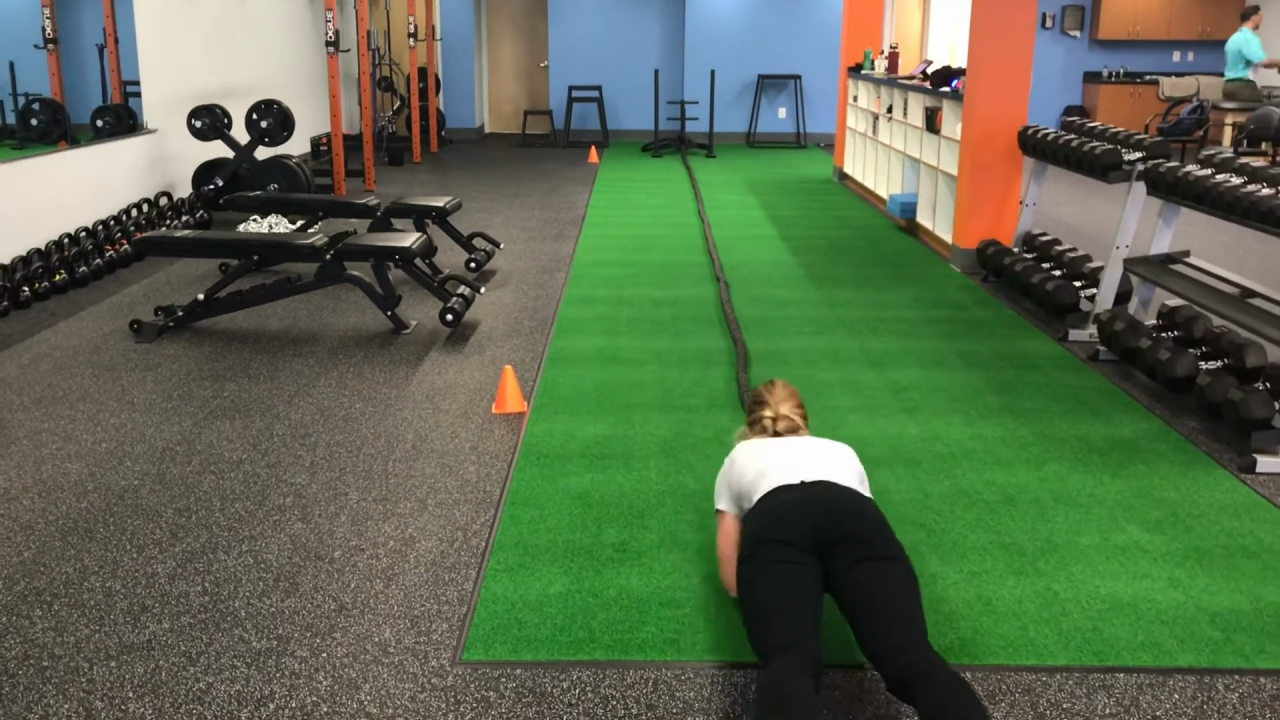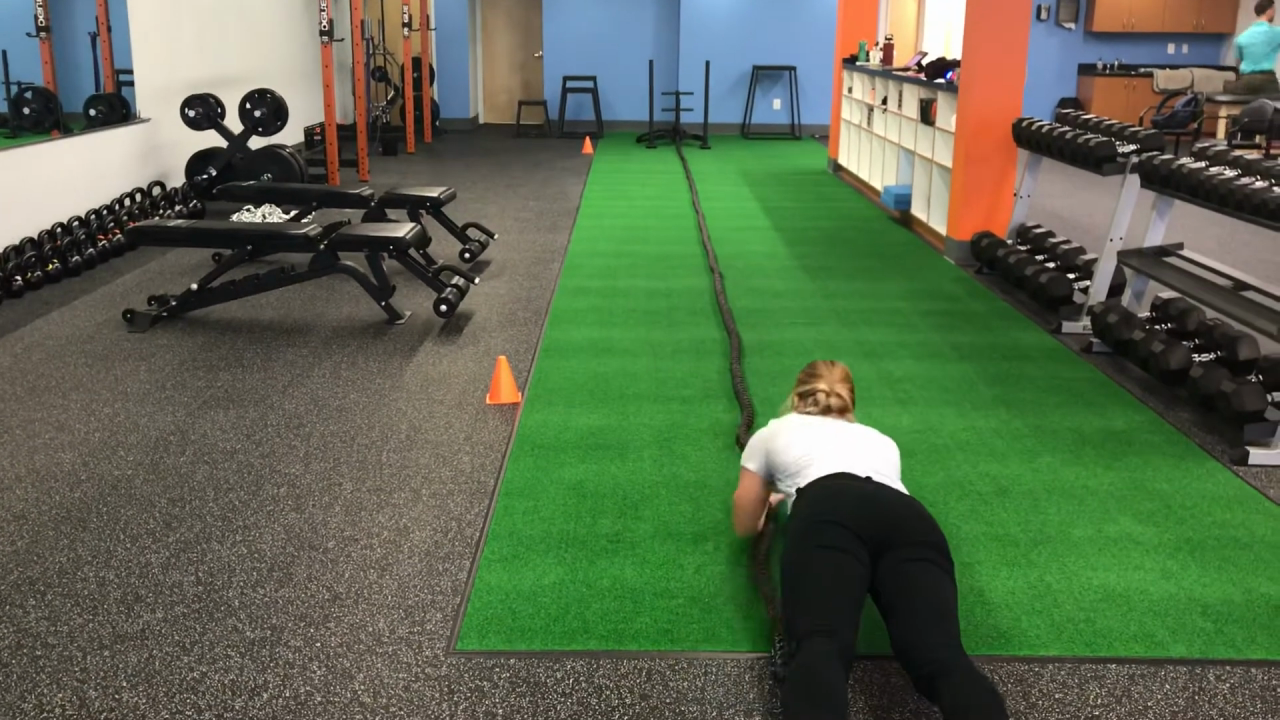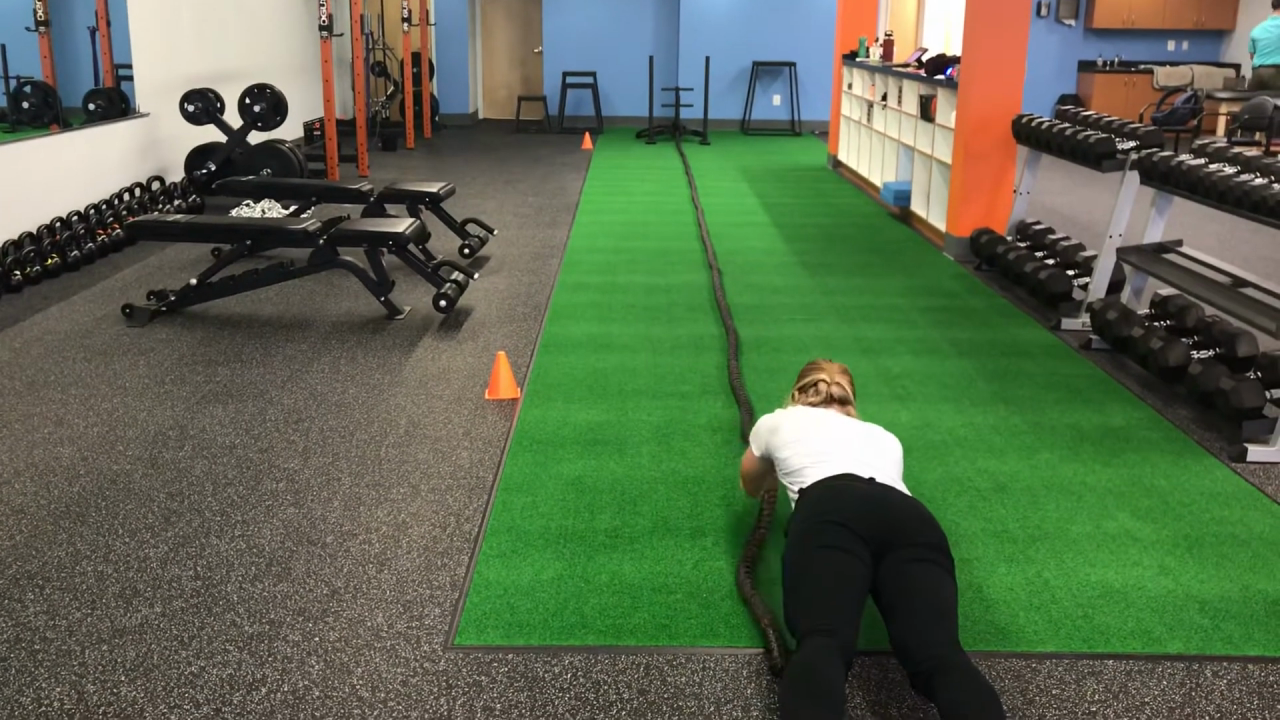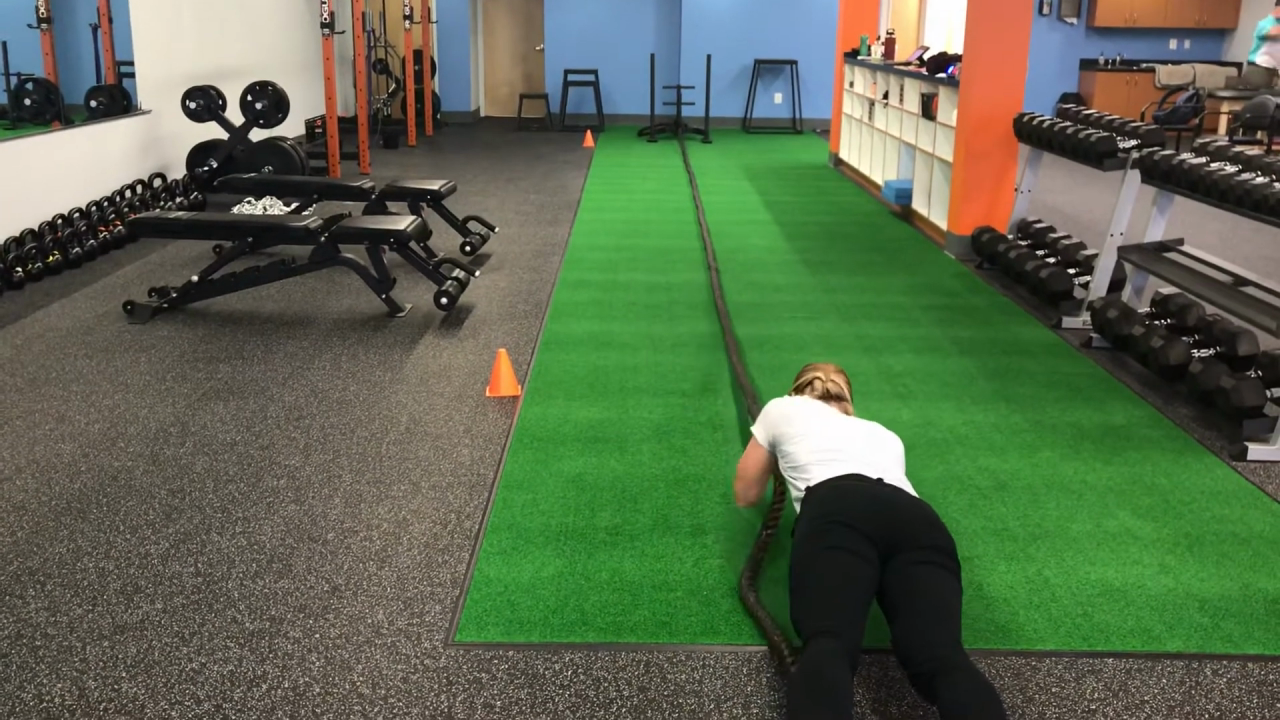
dt=0.4s
person 1, frame 1
left shoulder: (738, 458)
right shoulder: (841, 450)
left elbow: (732, 579)
left hip: (778, 525)
right hip: (857, 519)
left knee: (790, 664)
right knee: (911, 657)
person 1, frame 2
left shoulder: (774, 432)
right shoulder: (882, 440)
left elbow: (744, 525)
left wrist: (776, 498)
left hip: (827, 515)
right hip: (909, 521)
left knee: (821, 649)
right knee: (939, 657)
person 1, frame 3
left shoulder: (779, 422)
right shoulder: (884, 435)
left elbow: (751, 485)
left hip: (830, 515)
right hip: (912, 522)
left knee: (822, 646)
right knee: (938, 655)
person 1, frame 4
left shoulder: (783, 409)
right shoulder: (885, 434)
left elbow: (745, 495)
left hip: (837, 516)
right hip: (918, 523)
left knee: (827, 647)
right knee: (940, 657)
